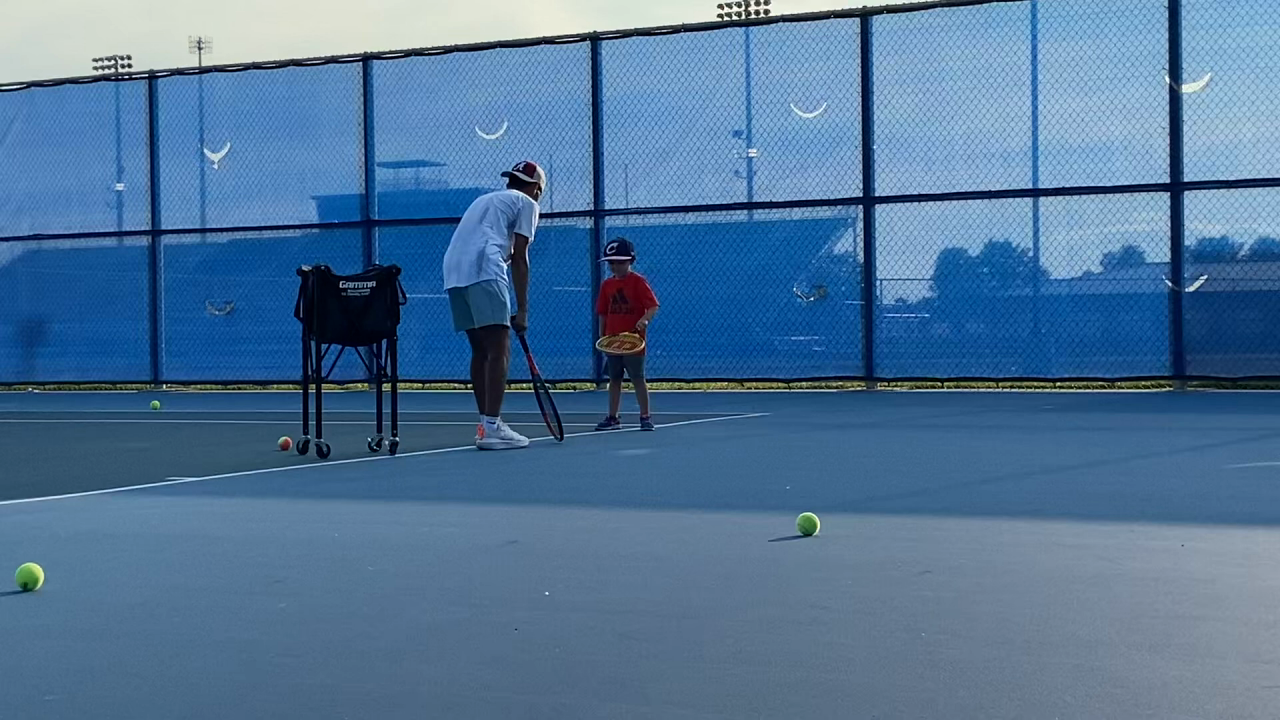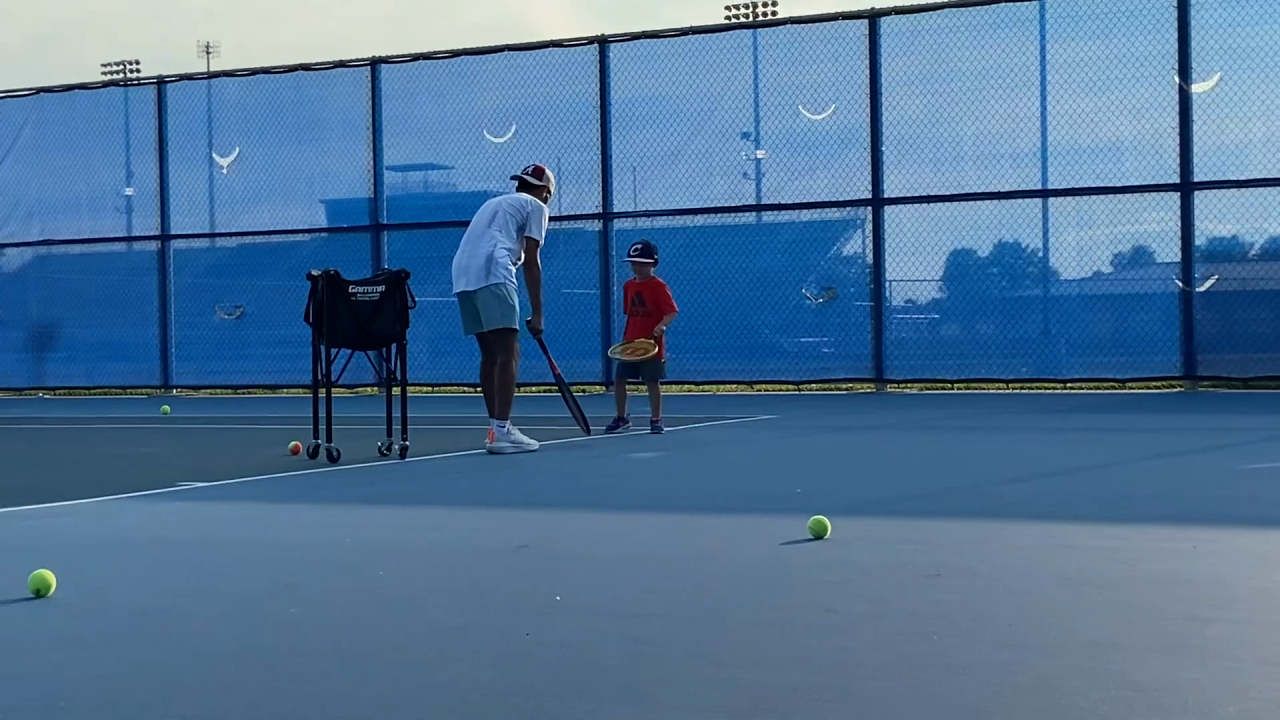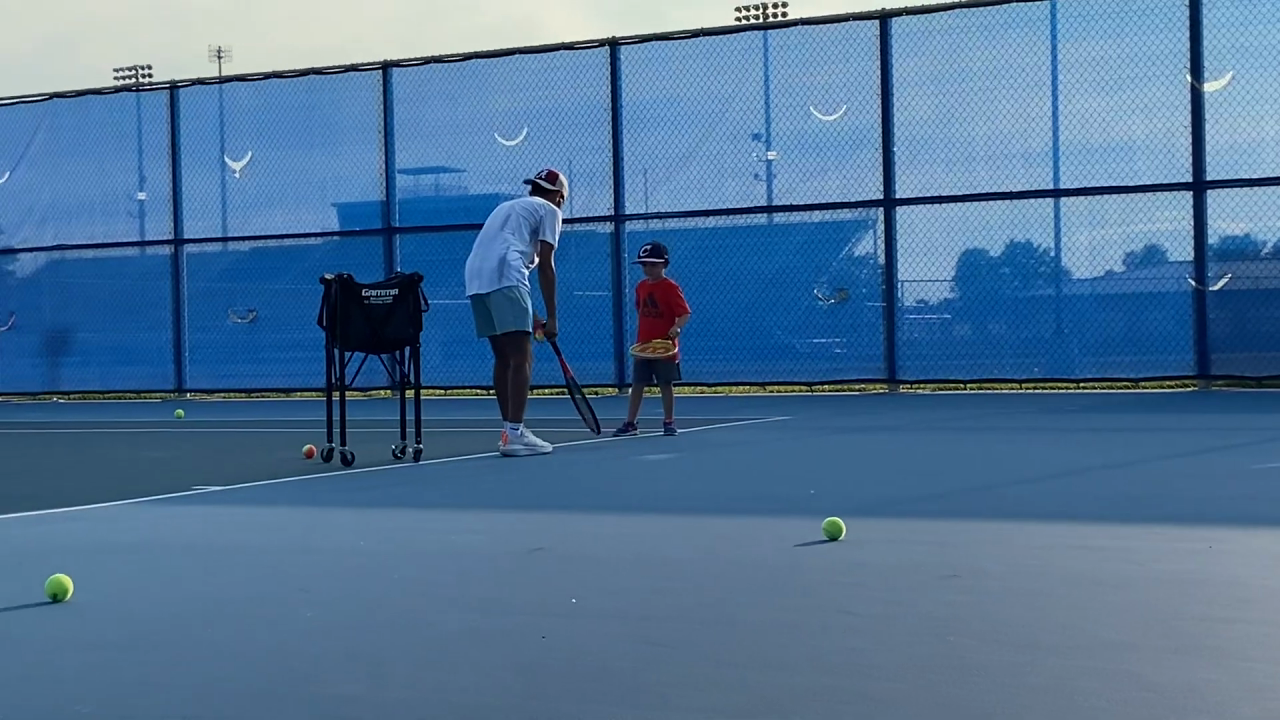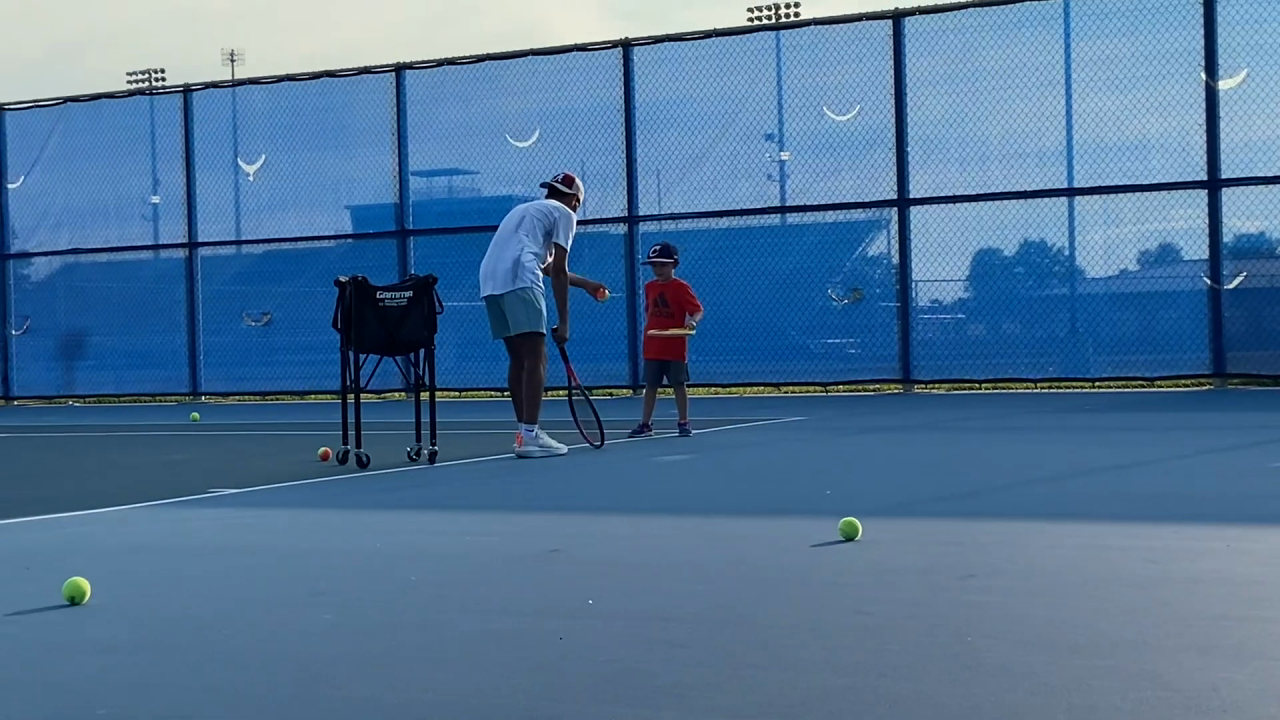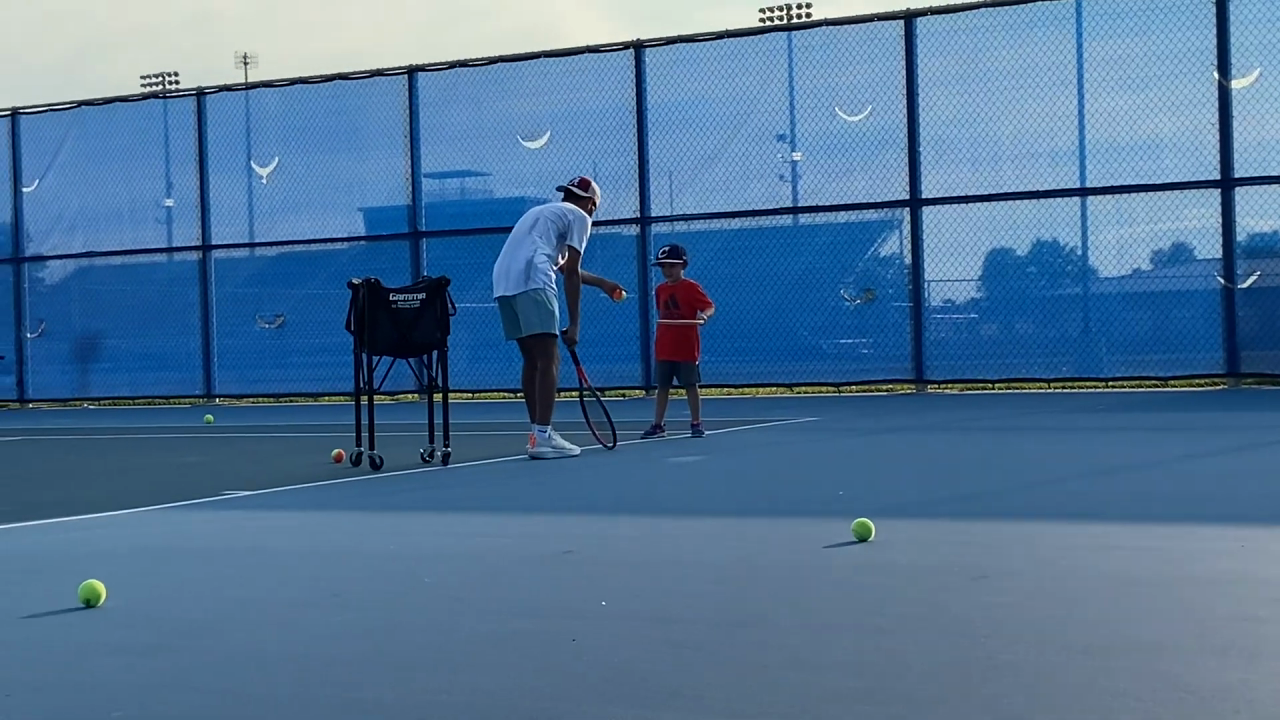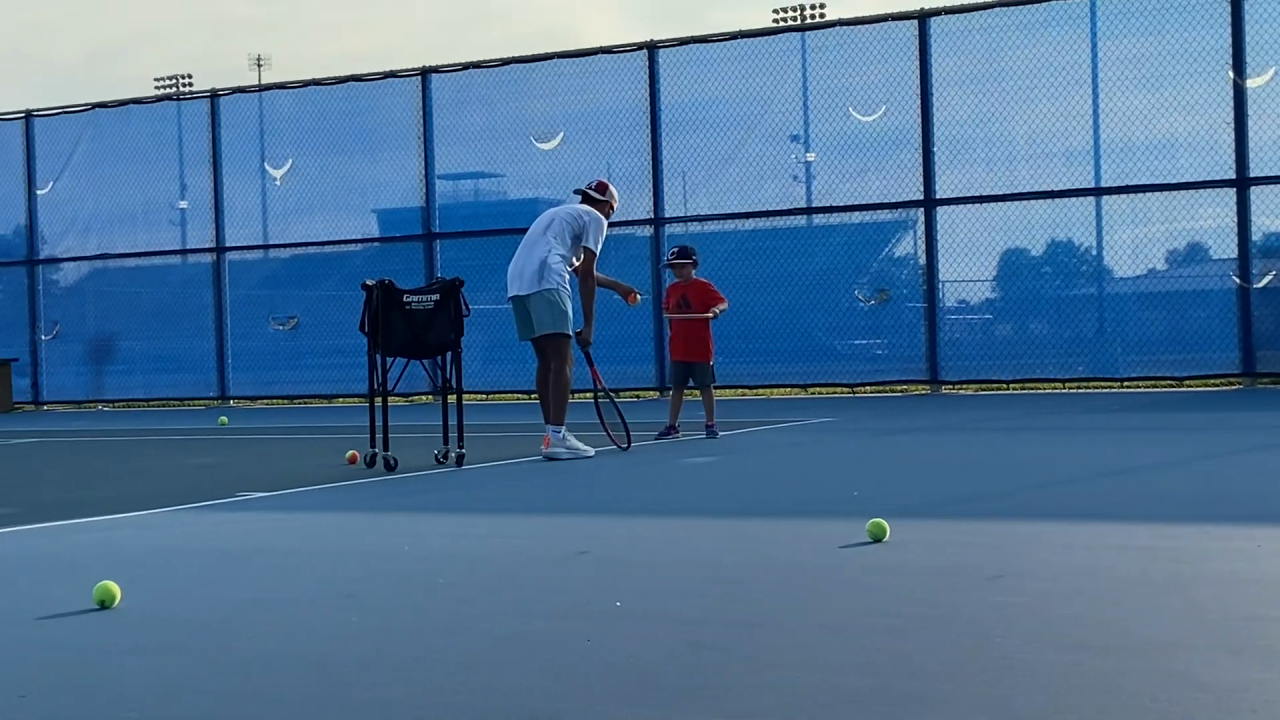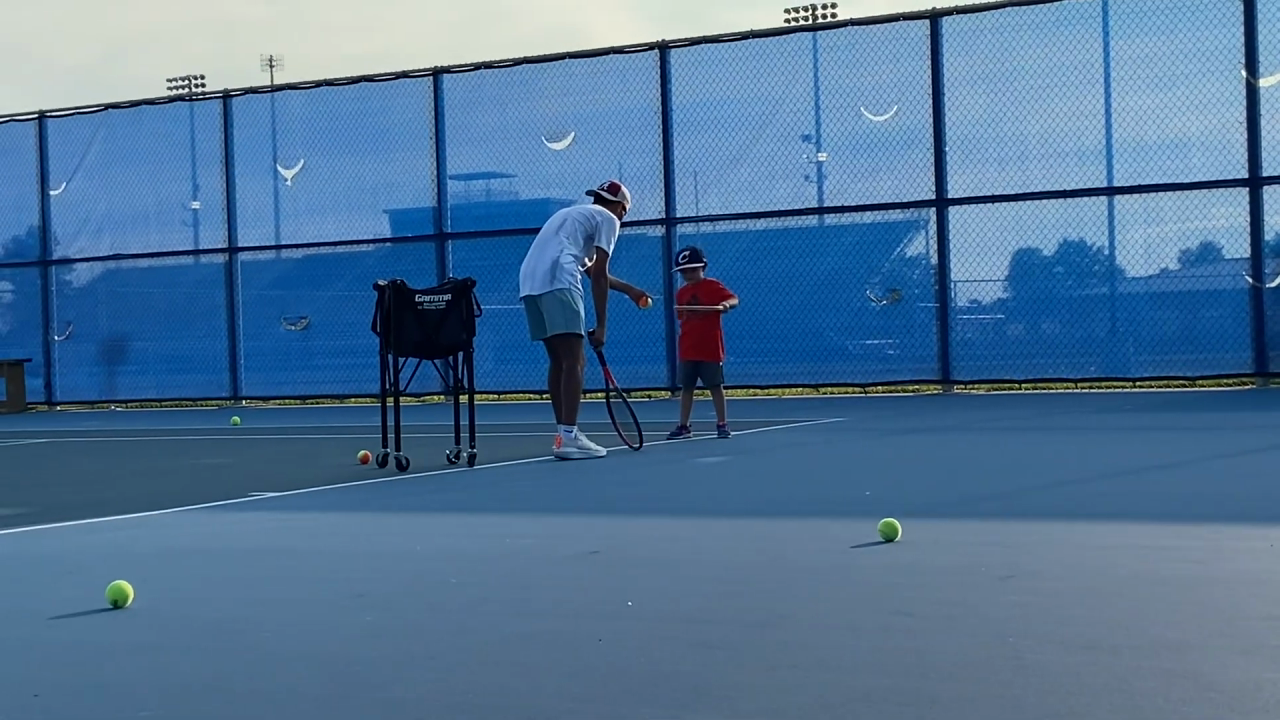
dt=0.3s
person 1, frame 1
left shoulder: (485, 200)
right shoulder: (526, 203)
right elbow: (519, 259)
right wrist: (522, 310)
left hip: (454, 273)
right hip: (483, 272)
left knee: (481, 351)
right knee: (499, 351)
left ankle: (486, 425)
right ankle: (492, 429)
person 1, frame 2
left shoulder: (496, 203)
right shoulder: (536, 206)
right elbow: (531, 262)
right wrist: (537, 313)
left hip: (463, 276)
right hip: (492, 277)
left knee: (491, 355)
right knee: (508, 355)
left ankle: (497, 429)
right ankle: (501, 432)
person 1, frame 3
left shoulder: (508, 207)
right shoulder: (549, 210)
right elbow: (545, 266)
left wrist: (528, 312)
right wrist: (552, 316)
left hip: (476, 279)
right hip: (504, 280)
left knee: (504, 358)
right knee: (521, 358)
left ankle: (510, 431)
right ankle: (515, 435)
person 1, frame 4
left shoulder: (526, 209)
right shoulder: (564, 213)
left elbow: (545, 266)
right elbow: (558, 270)
left wrist: (585, 284)
right wrist: (564, 321)
left hip: (490, 280)
right hip: (519, 282)
left knee: (519, 359)
right knee: (535, 359)
left ankle: (524, 433)
right ankle: (530, 436)
person 1, frame 5
left shoulder: (542, 212)
right shoulder: (579, 216)
left elbow: (563, 267)
right elbow: (571, 274)
left wrist: (603, 283)
right wrist: (574, 324)
left hip: (504, 282)
right hip: (532, 283)
left knee: (533, 360)
right knee: (548, 360)
left ankle: (538, 434)
right ankle: (543, 437)
person 1, frame 6
left shoulder: (560, 214)
right shoulder: (595, 218)
left elbow: (579, 269)
right elbow: (586, 275)
left wrist: (618, 287)
right wrist: (588, 325)
left hip: (518, 282)
right hip: (545, 283)
left knee: (547, 361)
right knee: (562, 361)
left ankle: (552, 435)
right ankle: (557, 438)
person 1, frame 7
left shoulder: (573, 214)
right shoulder: (608, 218)
left elbow: (592, 271)
right elbow: (599, 275)
left wrist: (630, 290)
right wrist: (601, 325)
left hip: (530, 283)
right hip: (557, 283)
left knee: (559, 361)
right knee: (574, 360)
left ankle: (564, 435)
right ankle: (569, 438)
person 2, frame 1
left shoulder: (639, 281)
right shoulder: (606, 285)
left elbow: (653, 306)
right elbow: (602, 313)
left wrist: (645, 319)
right wrist: (603, 336)
left knee: (637, 379)
right knee: (614, 379)
left ankle: (645, 417)
right ankle: (613, 417)
person 2, frame 2
left shoulder: (659, 286)
right shoulder: (628, 285)
left elbow: (672, 312)
left wrist: (663, 325)
right wrist: (627, 337)
right hip: (630, 343)
left knee: (652, 382)
right knee: (619, 379)
left ankle: (656, 420)
right ankle: (621, 418)
person 2, frame 3
left shoulder: (671, 287)
right shoulder: (641, 286)
left elbow: (685, 313)
left wrist: (678, 327)
right hip: (643, 346)
left knee: (666, 384)
right knee: (637, 384)
left ankle: (669, 422)
right ankle: (630, 423)
person 2, frame 4
left shoulder: (681, 287)
right shoulder: (649, 287)
left elbow: (698, 310)
left wrist: (693, 321)
right wrist: (649, 323)
left hip: (675, 347)
right hip: (652, 347)
left knee: (679, 385)
right knee: (650, 385)
left ankle: (684, 423)
right ankle: (645, 424)
person 2, frame 5
left shoulder: (691, 287)
right shoulder: (660, 289)
left elbow: (710, 306)
left wrist: (704, 315)
right wrist: (663, 325)
left hip: (686, 348)
right hip: (664, 348)
left knee: (690, 385)
right knee: (662, 386)
left ankle: (696, 424)
right ankle: (658, 425)
person 2, frame 6
left shoulder: (704, 286)
right shoulder: (672, 289)
left elbow: (723, 302)
left wrist: (716, 309)
right wrist: (671, 322)
left hip: (700, 348)
right hip: (678, 349)
left knee: (705, 386)
right knee: (676, 387)
left ankle: (711, 424)
right ankle: (672, 426)
person 2, frame 7
left shoulder: (713, 286)
right shoulder: (682, 292)
left elbow: (734, 299)
left wrist: (727, 303)
right wrist: (686, 323)
left hip: (710, 349)
right hip: (687, 350)
left knee: (715, 386)
right knee: (686, 387)
left ankle: (722, 424)
right ankle: (683, 426)
